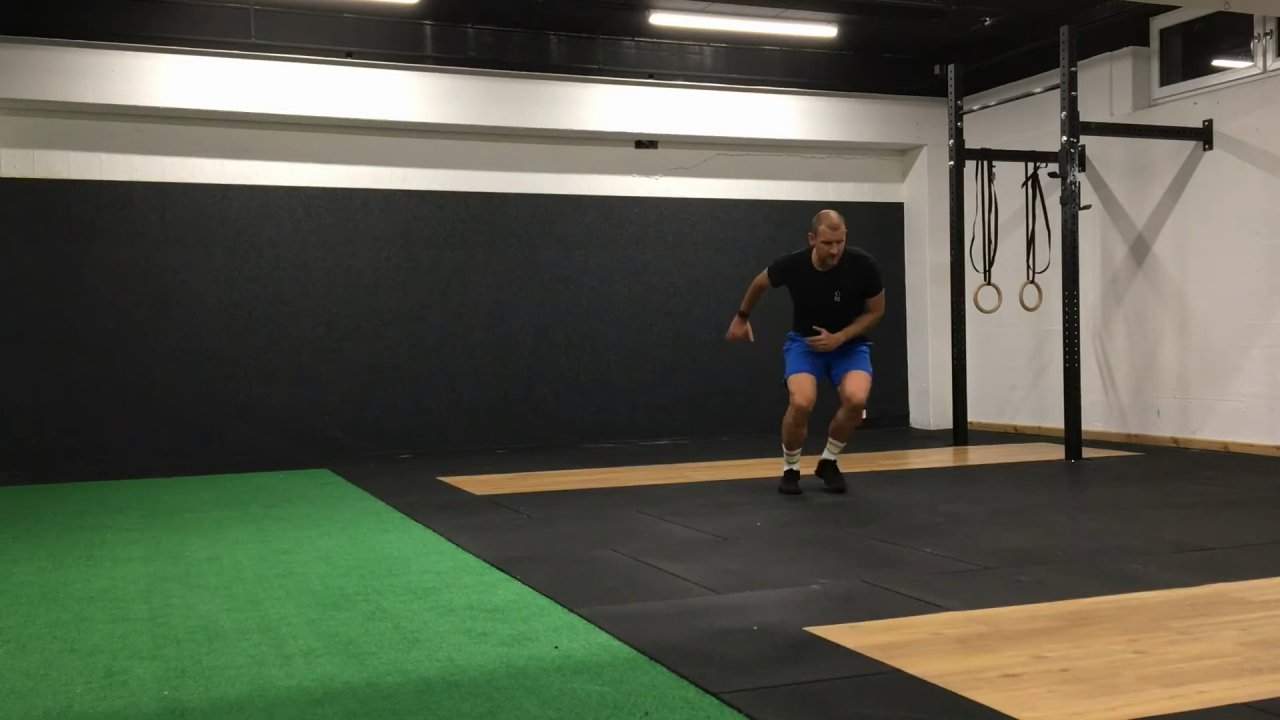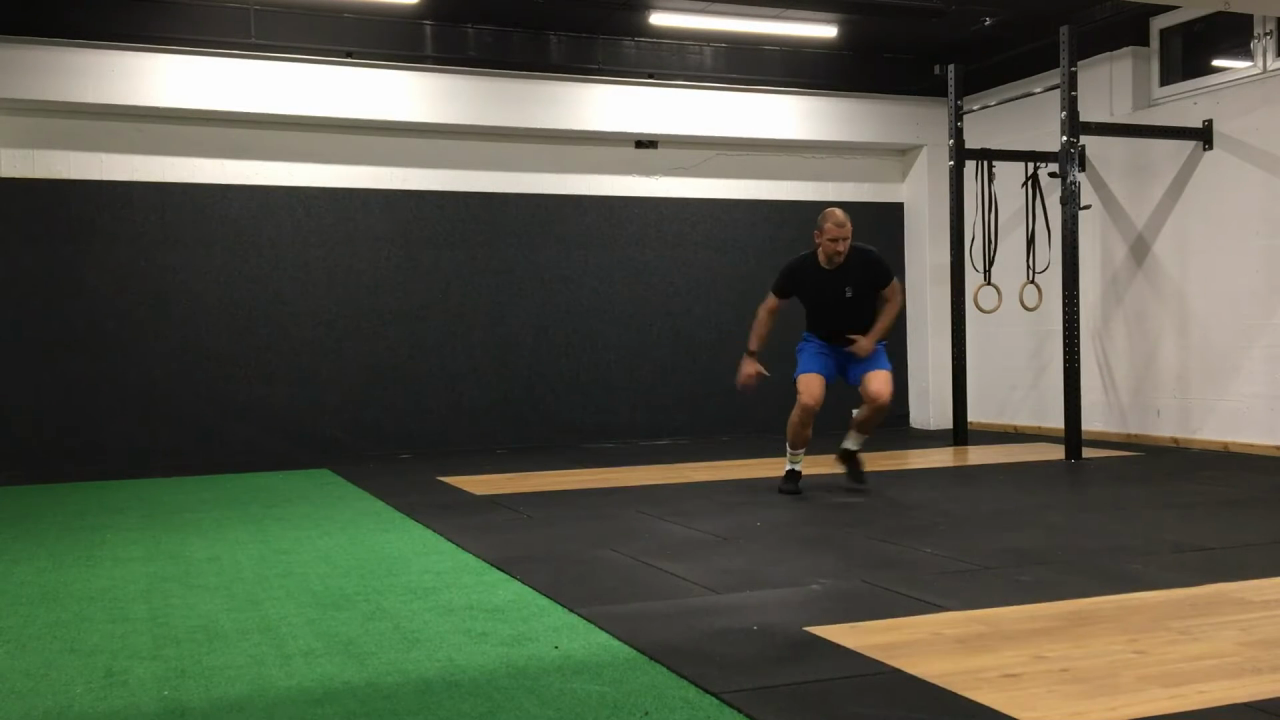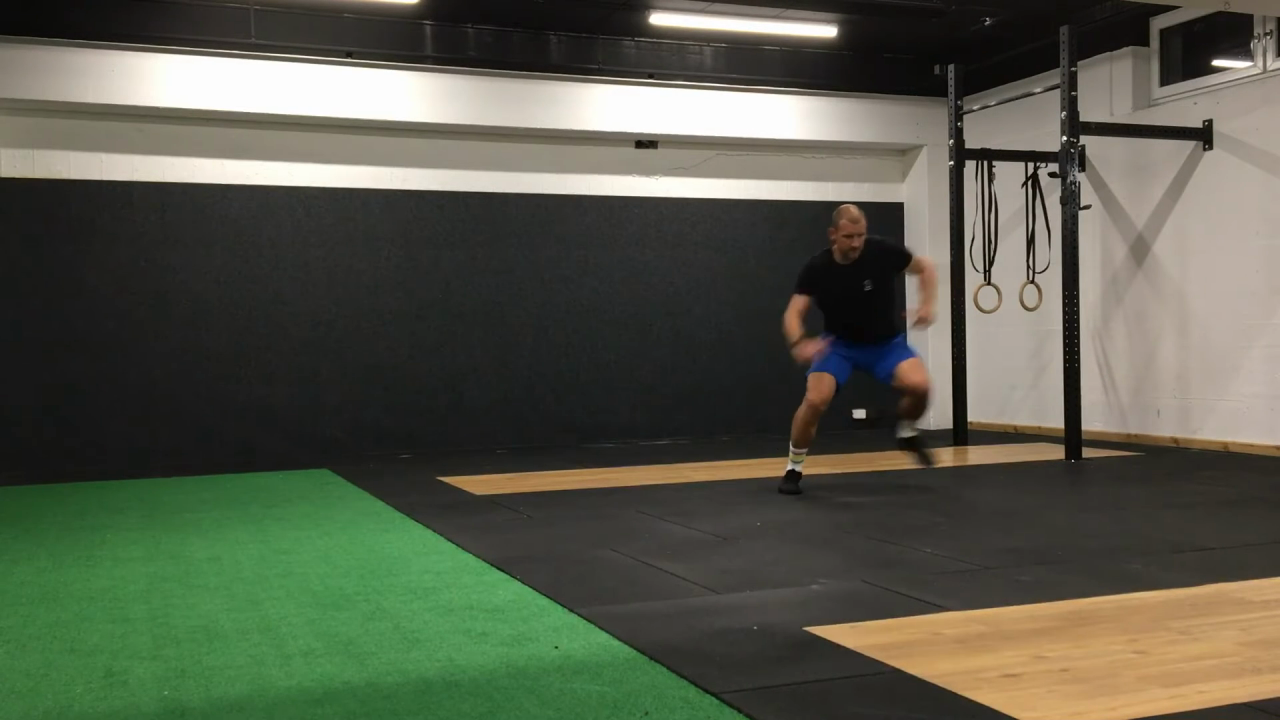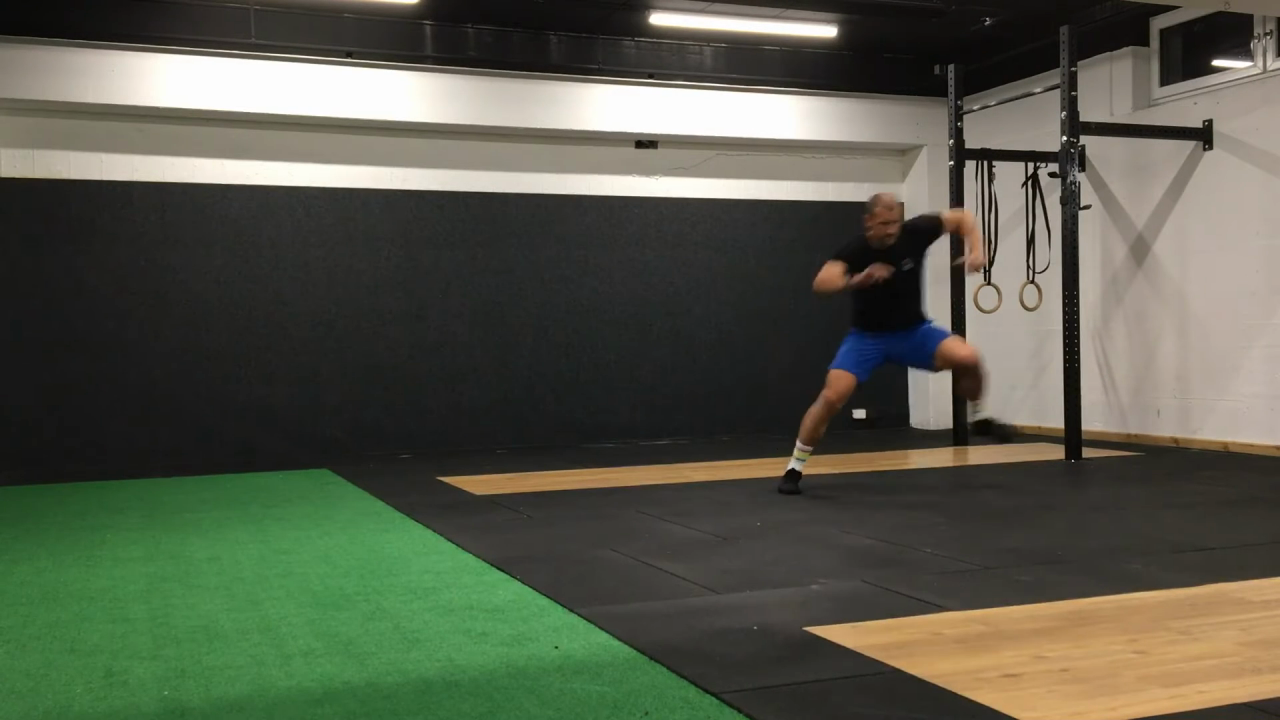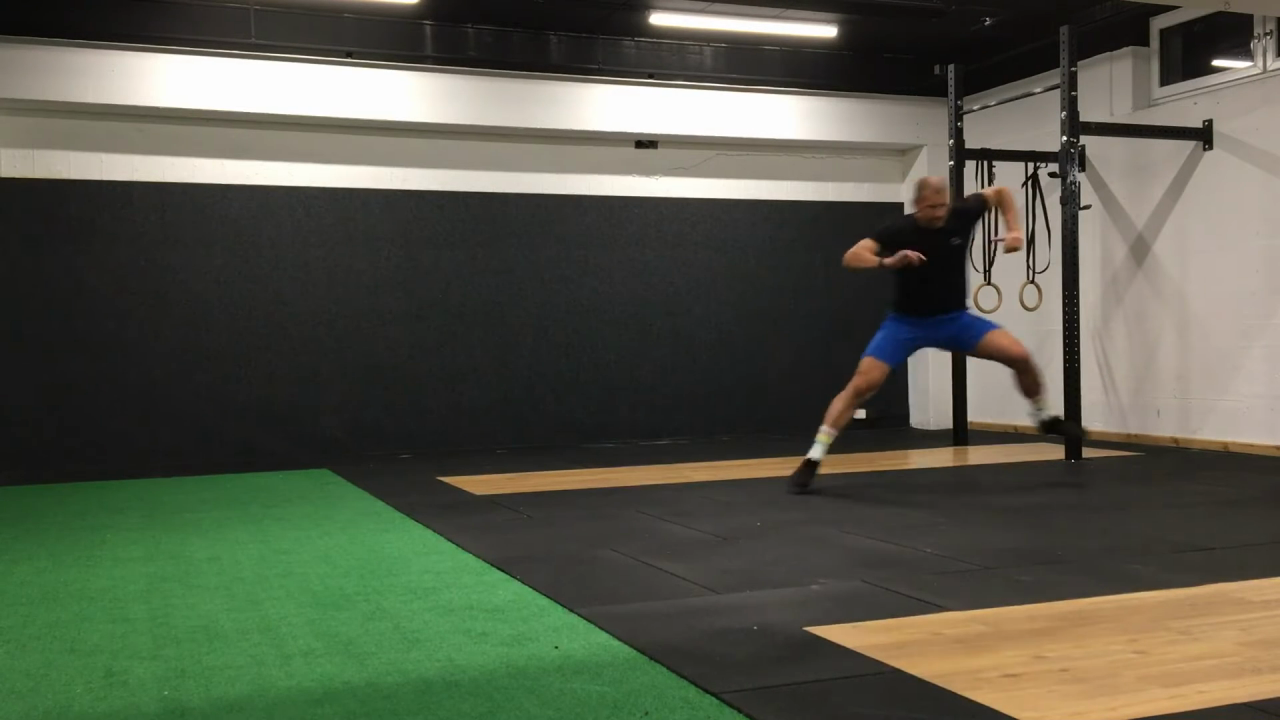
dt=0.1s
person 1, frame 1
left shoulder: (863, 265)
right shoulder: (792, 265)
left elbow: (876, 311)
right elbow: (761, 283)
left wrist: (838, 338)
right wrist: (742, 317)
left hip: (849, 344)
right hip: (804, 343)
left knee: (856, 399)
right knee: (802, 403)
left ankle: (828, 462)
right ankle: (791, 470)
person 1, frame 2
left shoulder: (865, 260)
right shoulder: (797, 269)
left elbow: (894, 299)
right elbow: (768, 309)
left wrist: (873, 338)
right wrist: (750, 356)
left hip: (864, 346)
right hip: (818, 344)
left knee: (880, 399)
right knee: (808, 403)
left ankle: (850, 449)
right ankle: (792, 469)
person 1, frame 3
left shoulder: (886, 251)
right shoulder: (816, 269)
left elbow: (925, 267)
right elbow: (793, 314)
left wrist: (927, 304)
right wrist: (799, 344)
left hip: (885, 344)
right hip: (839, 344)
left knee: (919, 385)
right knee: (815, 401)
left ankle: (907, 434)
right ankle: (793, 469)
person 1, frame 4
left shoulder: (915, 232)
right shoulder: (853, 250)
left elbow: (961, 217)
right elbow: (821, 284)
left wrist: (976, 249)
right wrist: (856, 280)
left hip: (914, 331)
right hip: (867, 335)
left knee: (968, 360)
right knee: (832, 398)
left ankle: (980, 420)
right ankle: (795, 467)
person 1, frame 5
left shoulder: (961, 214)
right shoulder: (899, 230)
left elbow: (999, 191)
right elbow: (851, 258)
left wrist: (1014, 230)
right wrist: (887, 261)
left hip: (954, 317)
right hip: (907, 321)
left knee: (1019, 356)
right knee: (861, 385)
left ankle: (1044, 417)
right ankle: (815, 458)
